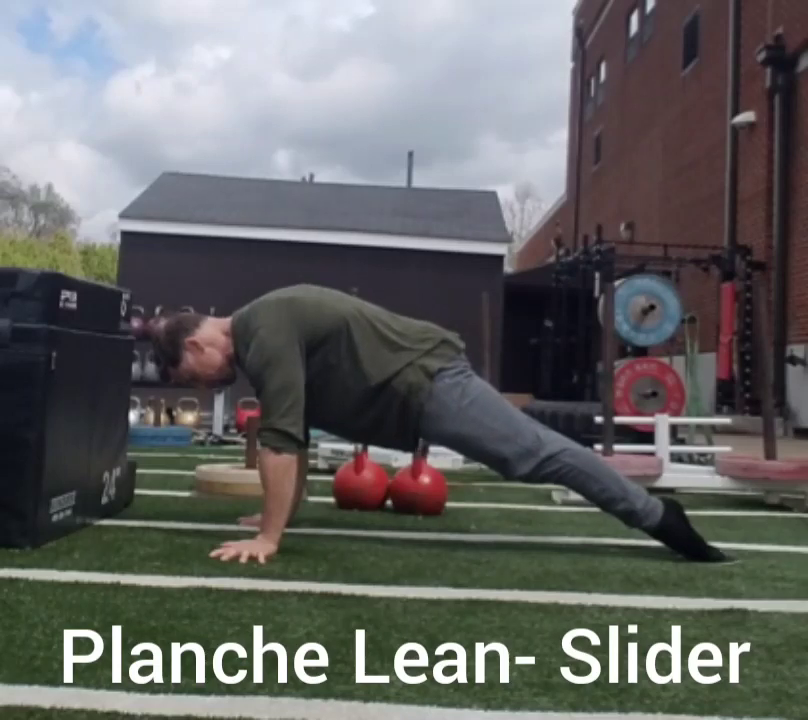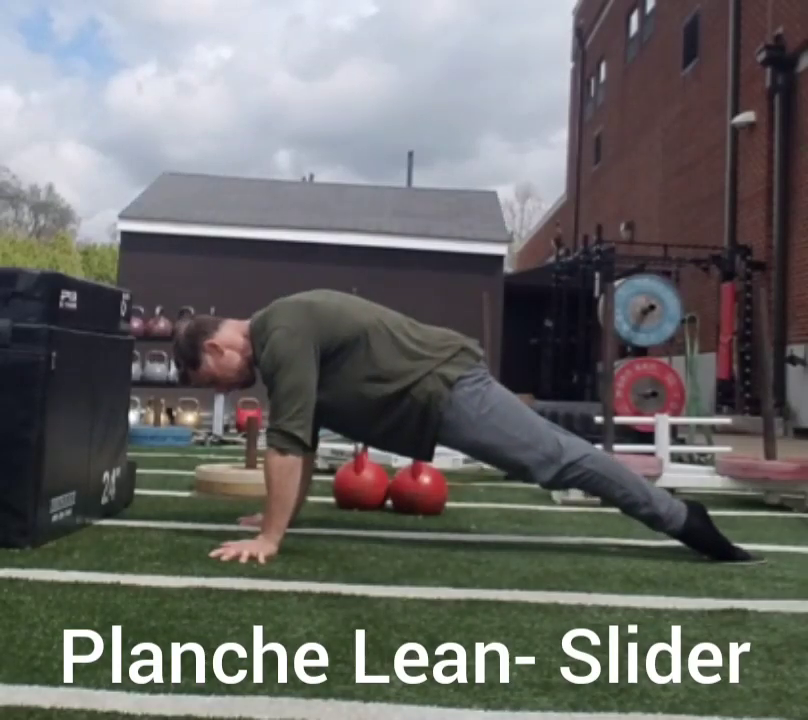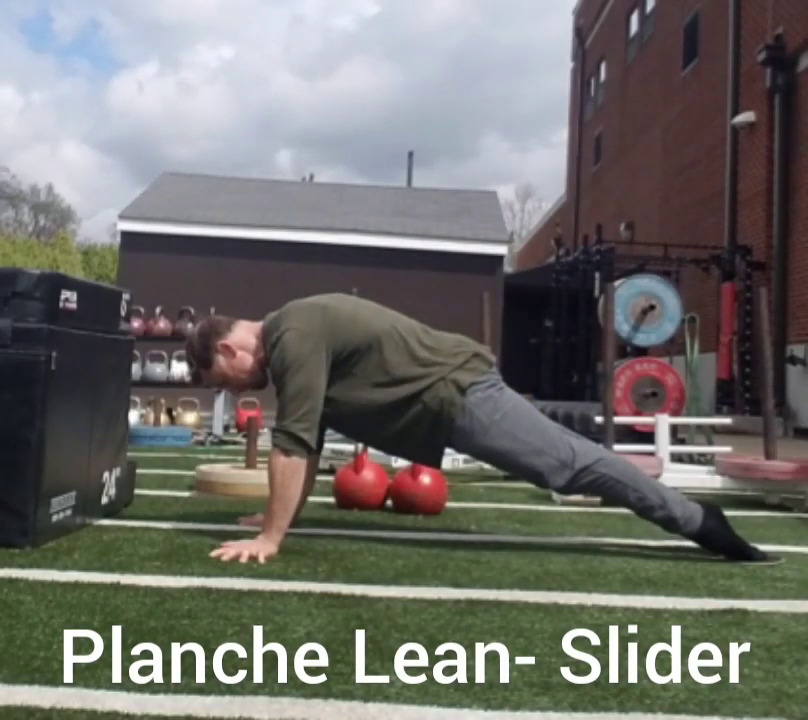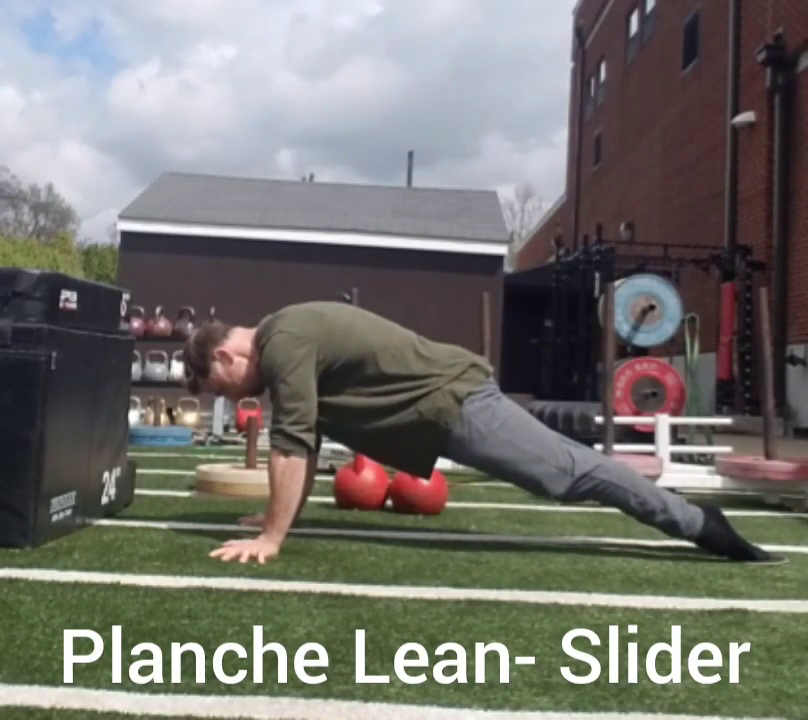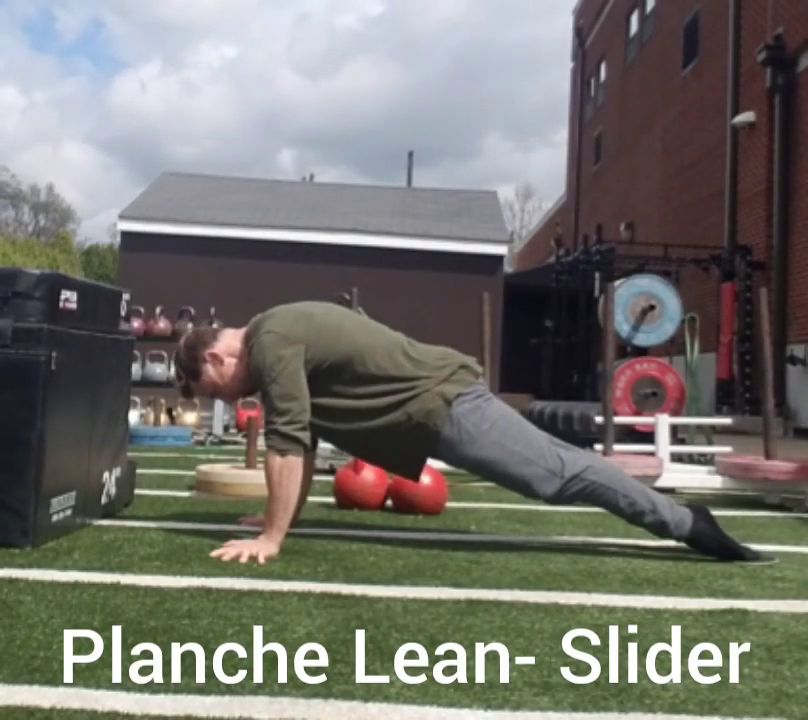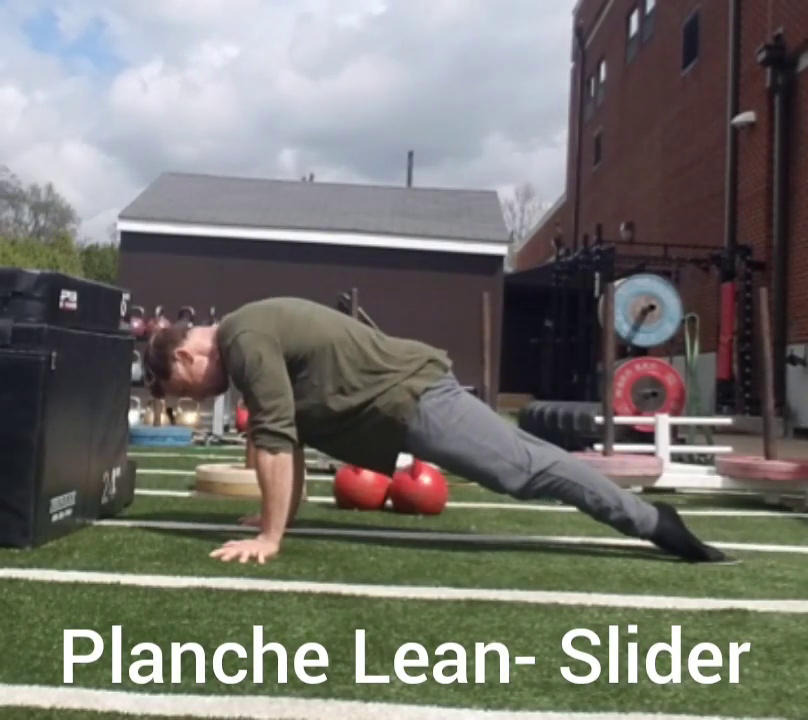
dt=0.7s
person 1, frame 1
left shoulder: (265, 336)
right shoulder: (261, 331)
left elbow: (279, 441)
right elbow: (294, 435)
left wrist: (267, 538)
right wrist: (280, 513)
left hip: (427, 381)
right hip: (420, 381)
left knee: (541, 455)
right knee: (538, 454)
left ankle: (659, 518)
right ankle: (657, 517)
person 1, frame 2
left shoulder: (281, 338)
right shoulder: (281, 333)
left elbow: (286, 443)
right elbow: (305, 438)
left wrist: (268, 537)
right wrist: (281, 514)
left hip: (445, 389)
right hip: (439, 387)
left knee: (560, 461)
right knee: (561, 458)
left ankle: (682, 521)
right ankle: (681, 522)
person 1, frame 3
left shoulder: (293, 338)
right shoulder: (288, 335)
left elbow: (292, 443)
right elbow: (308, 441)
left wrist: (269, 538)
right wrist: (281, 514)
left hip: (457, 393)
right hip: (449, 392)
left knee: (573, 465)
right knee: (572, 462)
left ankle: (699, 523)
right ankle: (696, 521)
person 1, frame 4
left shoulder: (282, 345)
right shoulder: (286, 335)
left elbow: (290, 445)
right elbow: (306, 442)
left wrist: (270, 538)
right wrist: (279, 514)
left hip: (453, 403)
right hip: (450, 396)
left knee: (571, 473)
right knee: (570, 466)
left ankle: (699, 525)
right ankle: (698, 525)
person 1, frame 5
left shoulder: (269, 347)
right shoulder: (278, 333)
left elbow: (286, 443)
right elbow: (304, 437)
left wrist: (270, 538)
right wrist: (282, 516)
left hip: (442, 404)
right hip: (441, 396)
left knee: (559, 474)
right knee: (557, 466)
left ankle: (687, 525)
right ankle: (685, 523)
person 1, frame 6
left shoulder: (244, 342)
right shoulder: (251, 333)
left elbow: (274, 440)
right elbow: (289, 431)
left wrist: (269, 537)
right wrist: (279, 512)
left hip: (410, 398)
right hip: (412, 389)
left knee: (527, 467)
right knee: (526, 460)
left ankle: (654, 523)
right ankle: (652, 521)
